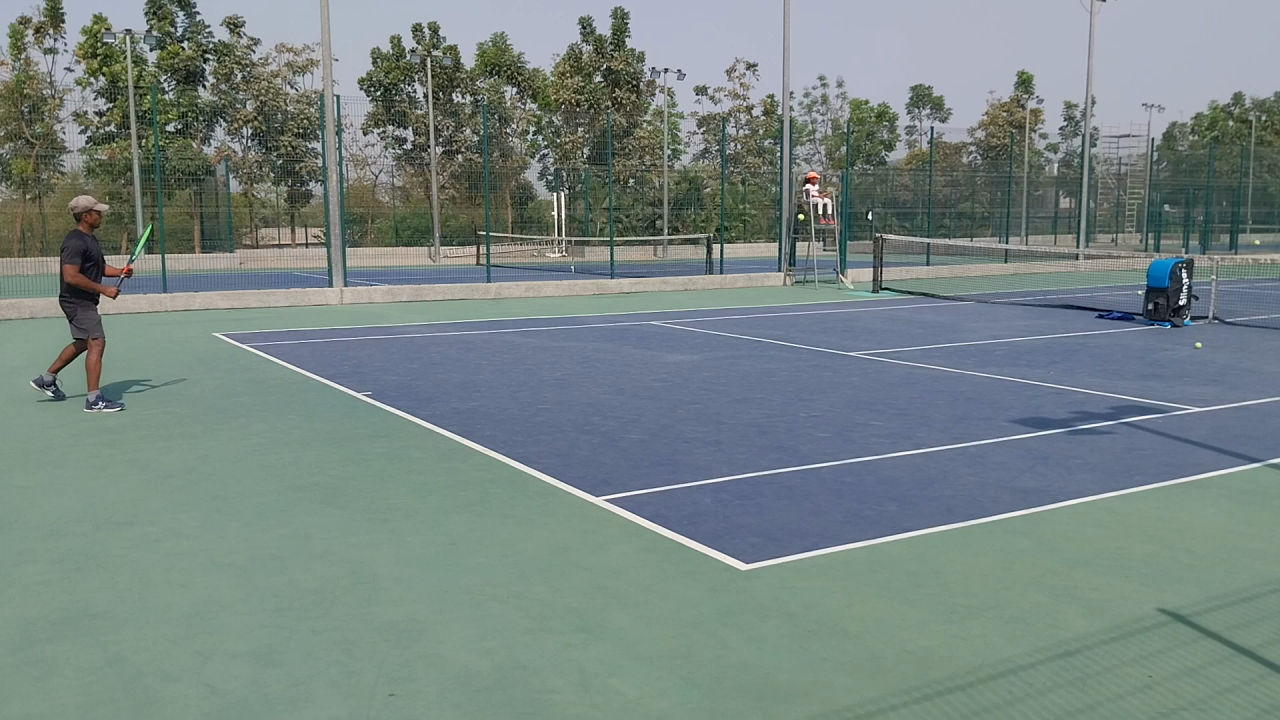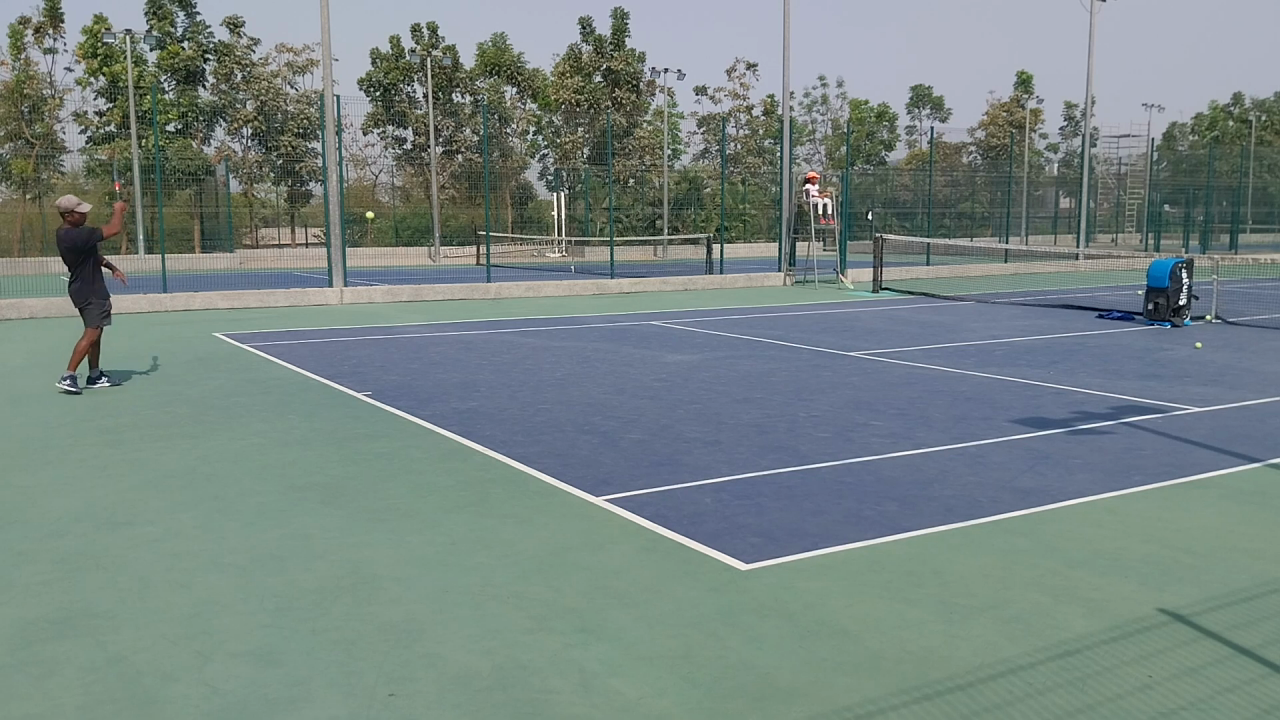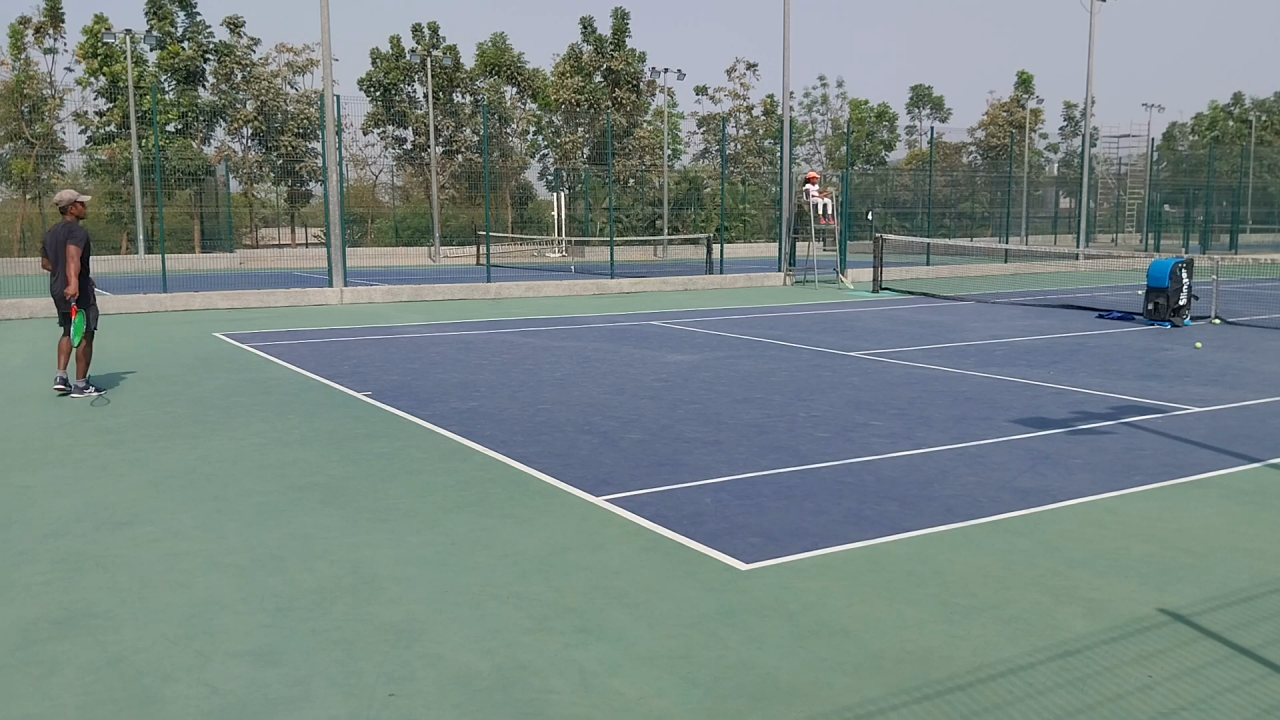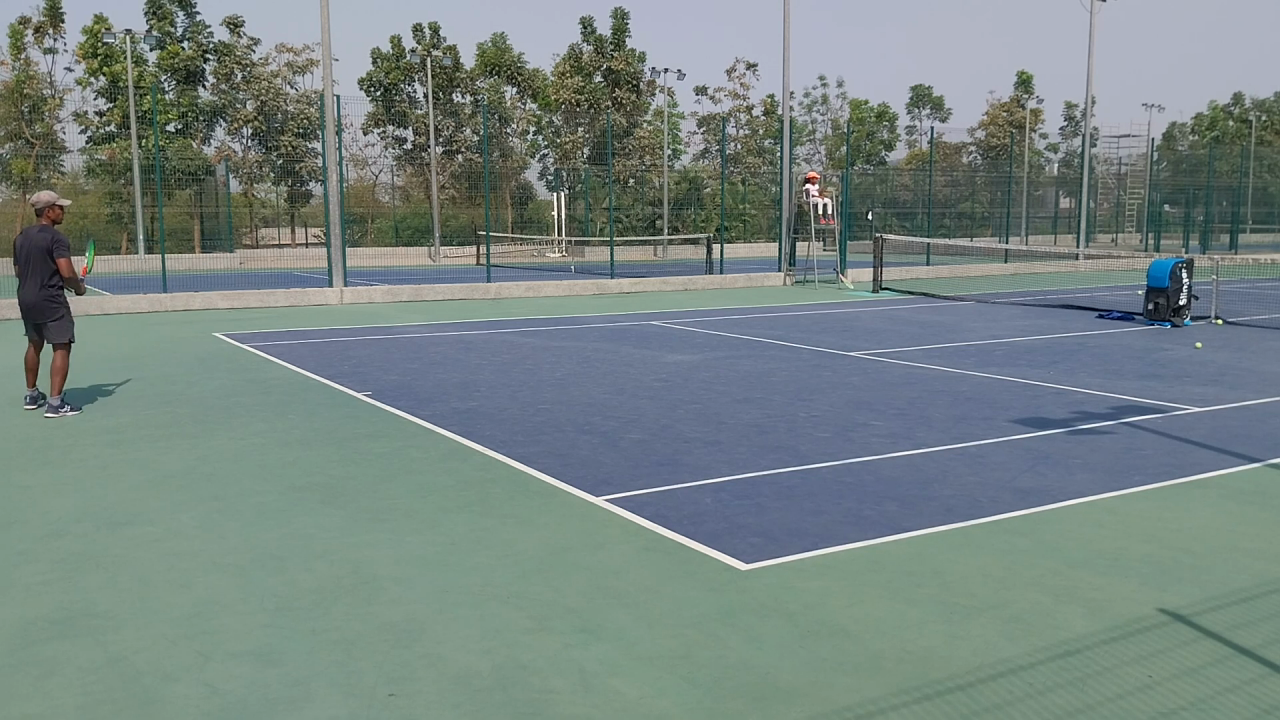
dt=1s
person 1, frame 1
left shoulder: (91, 239)
right shoulder: (75, 242)
left elbow: (99, 270)
right elbow: (70, 276)
left wrist: (121, 272)
right wrist: (103, 289)
left hip: (85, 302)
right hip: (79, 302)
left knee: (82, 343)
right knee: (96, 344)
left ankle: (47, 379)
right ankle: (94, 399)
person 1, frame 2
left shoulder: (64, 233)
right shoulder: (78, 236)
right elbow: (114, 229)
left wrist: (113, 267)
right wrist: (118, 210)
left hip: (84, 289)
right hip: (90, 292)
left knee: (94, 331)
right knee: (92, 333)
left ankle: (95, 375)
right ankle: (67, 377)
person 1, frame 3
left shoulder: (51, 233)
right shoulder: (77, 231)
left elbow: (45, 263)
right elbow: (73, 258)
right wrist: (74, 282)
left hip: (59, 291)
right hip: (78, 292)
left knee: (67, 332)
right knee: (86, 337)
left ankle: (61, 376)
right ankle: (81, 385)
person 1, frame 4
left shoulder: (21, 237)
right shoulder: (55, 238)
left elbow: (18, 271)
right elbow: (68, 273)
right wrist: (79, 286)
left hip: (27, 301)
right hip: (51, 302)
left knee: (34, 345)
right knee: (61, 349)
left ankle: (31, 394)
right ankle: (56, 403)
